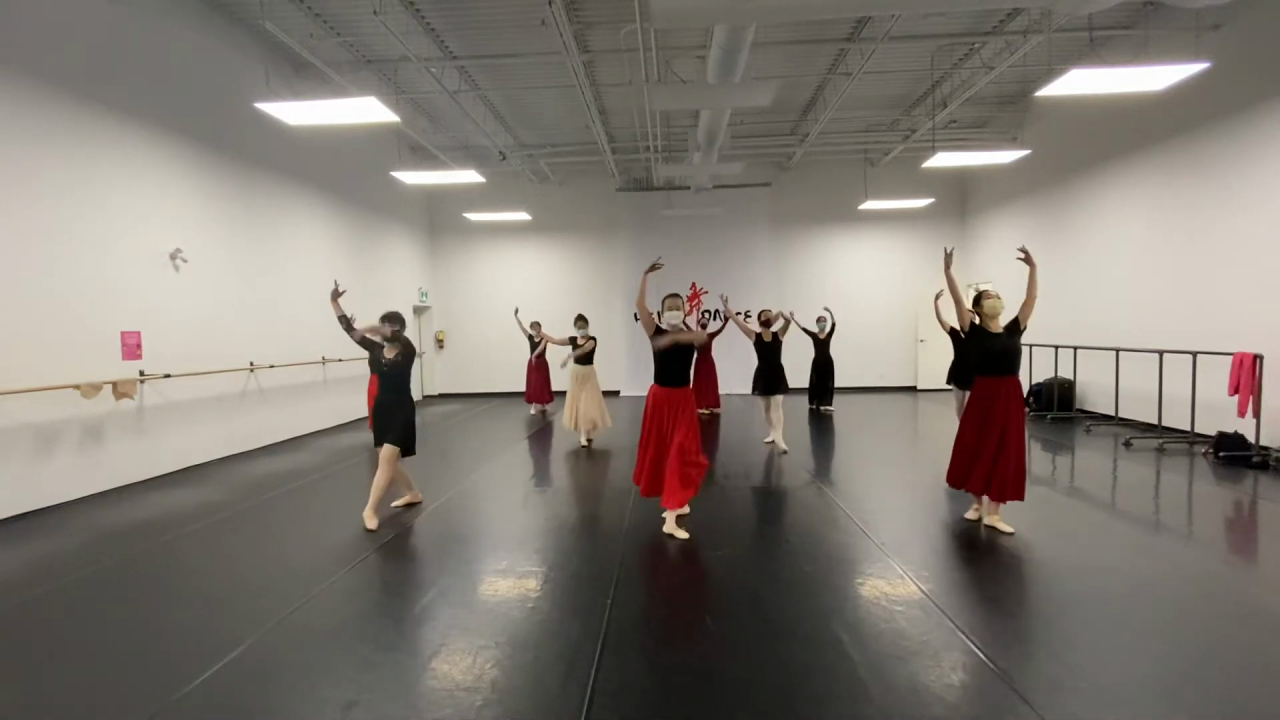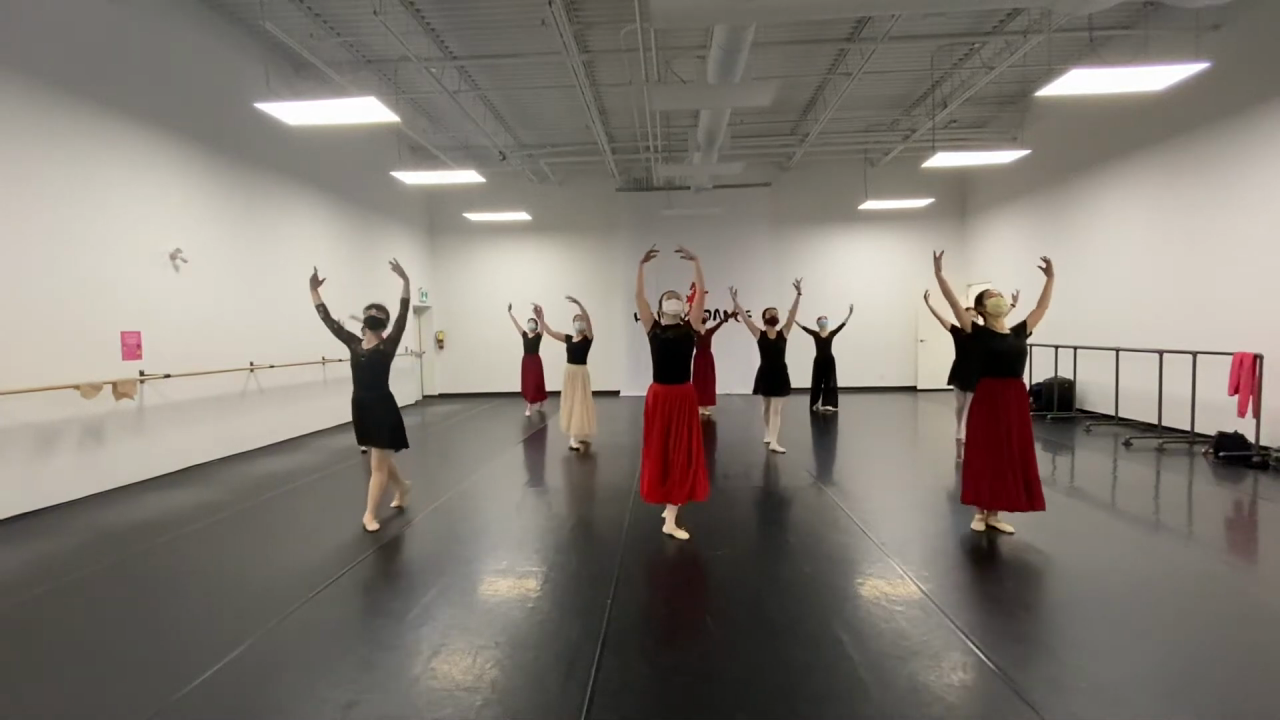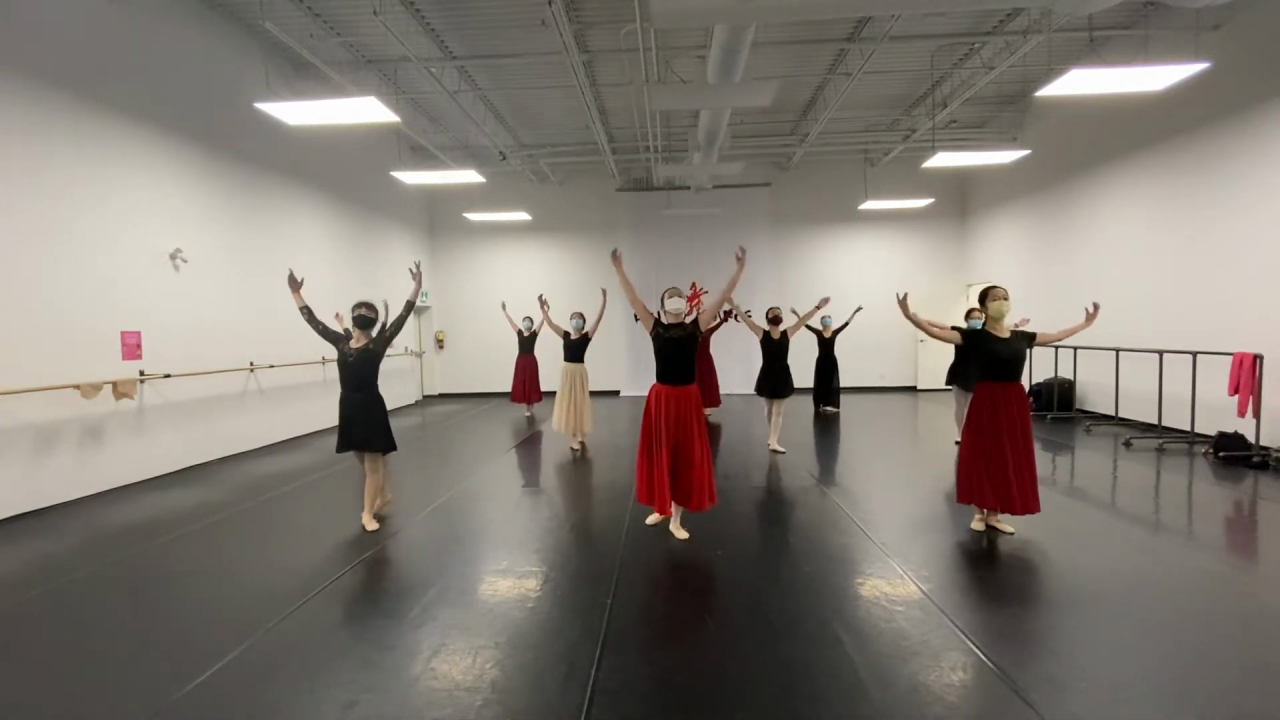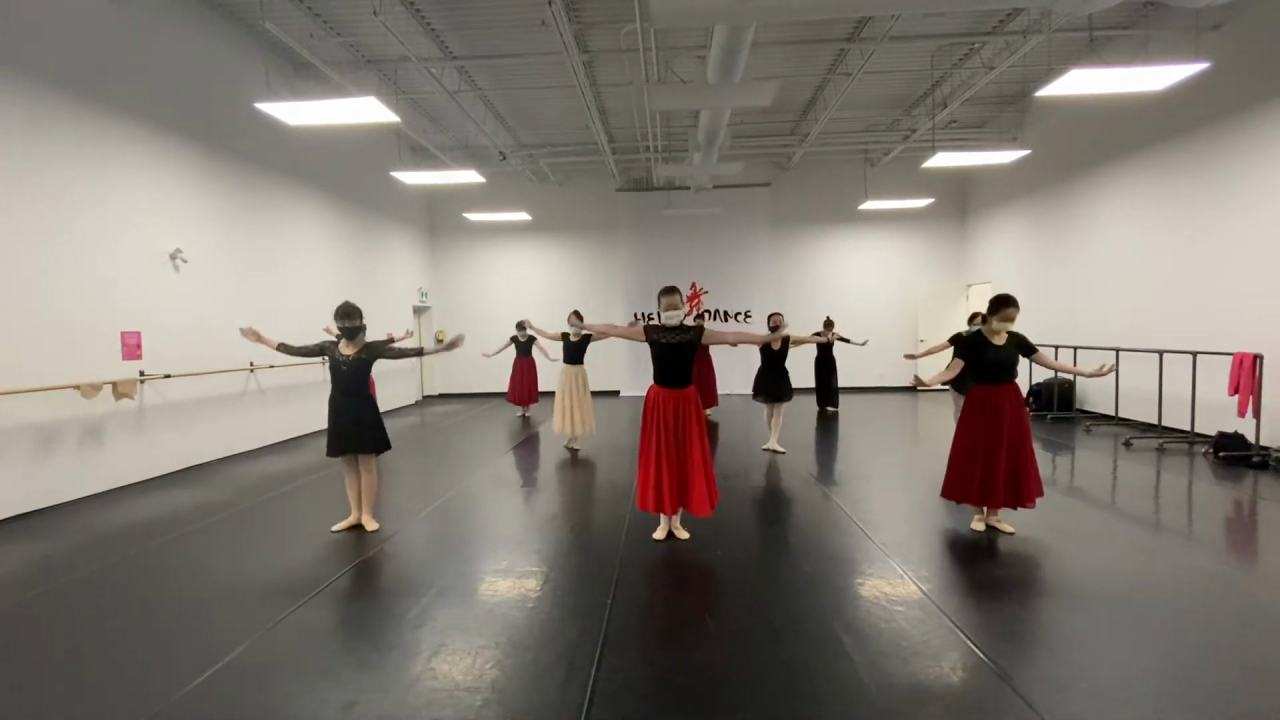
dt=0.5s
person 1, frame 1
left shoulder: (690, 336)
right shoulder: (656, 333)
left elbow: (702, 336)
right elbow: (639, 306)
left wrist: (673, 336)
right wrist: (646, 275)
left hip: (681, 398)
right hip: (658, 397)
left knee: (680, 454)
right knee: (659, 453)
left ankle: (670, 520)
right ankle: (680, 504)
person 1, frame 2
left shoulder: (691, 328)
right shoulder: (653, 328)
left elbow: (701, 294)
right elbow: (639, 297)
left wrist: (695, 262)
right wrist: (642, 266)
left hip: (684, 396)
right hip: (658, 396)
left knee: (682, 454)
right knee: (660, 453)
left ankle: (670, 520)
right ankle: (668, 505)
person 1, frame 3
left shoulder: (695, 328)
right shoulder: (655, 327)
left elbow: (721, 298)
right elbow: (632, 298)
left wrist: (738, 269)
right wrist: (619, 269)
left hip: (688, 397)
right hip: (661, 397)
left knee: (687, 457)
right knee: (660, 454)
left ankle: (676, 519)
right ankle: (661, 507)
person 1, frame 4
left shoulder: (695, 333)
right shoulder: (651, 332)
left elbow: (733, 338)
right elbow: (615, 330)
left wrist: (770, 338)
right wrist: (583, 326)
left hip: (686, 400)
right hip: (659, 401)
left knee: (686, 459)
right knee: (660, 460)
left ankle: (677, 520)
right ankle: (663, 520)
person 2, frame 1
left shoulder: (1014, 330)
right shoulder: (973, 333)
left elbow: (1031, 298)
right elbow: (958, 301)
left wrist: (1032, 267)
right wrist: (948, 271)
left hip: (1011, 396)
right hip: (983, 395)
left knee: (1006, 454)
right knee: (977, 450)
left ankle: (993, 513)
right ankle: (977, 503)
person 2, frame 2
left shoulder: (1019, 332)
right shoulder: (977, 333)
left elbow: (1042, 307)
right elbow: (953, 303)
left wrist: (1050, 278)
right wrist: (938, 273)
left hip: (1016, 400)
right hip: (988, 399)
left knee: (1011, 458)
right knee: (984, 457)
left ankle: (994, 514)
right ankle: (980, 514)
person 2, frame 3
left shoulder: (1021, 337)
right shoulder: (975, 336)
left elbow: (1057, 335)
right elbow: (938, 333)
left wrist: (1086, 323)
right wrist: (910, 315)
left hip: (1015, 402)
right hip: (987, 402)
left knee: (1010, 460)
right knee: (983, 458)
left ankle: (994, 514)
right ankle: (980, 513)
person 2, frame 4
left shoulder: (1018, 340)
right shoulder: (972, 341)
left elbow: (1049, 362)
right elbow: (953, 369)
left wrist: (1089, 373)
right wrist: (929, 382)
left hip: (1011, 401)
right hip: (981, 403)
left knee: (1008, 457)
right knee: (978, 457)
left ankle: (994, 514)
right ankle: (978, 513)
person 3, frame 1
left shoulder: (407, 351)
right shoulder: (377, 349)
left elbow: (401, 339)
right elbow: (349, 329)
left wrist: (372, 329)
right wrist: (334, 302)
left hip: (401, 409)
right hip: (382, 408)
left knee: (386, 460)
right knee: (390, 458)
left ankle: (370, 510)
right ankle: (413, 493)
person 3, frame 2
left shoulder: (388, 345)
right shoulder: (354, 343)
left elbow: (403, 315)
right elbow: (327, 319)
left wrist: (405, 282)
right wrist: (314, 291)
left hip: (382, 406)
right hip: (360, 405)
left knee: (378, 463)
right knee: (381, 458)
left ankle: (369, 514)
right ankle: (401, 487)
person 3, frame 3
left shoulder: (378, 344)
right shoulder: (341, 342)
left elbow: (403, 316)
right elbow: (312, 320)
left wrist: (417, 286)
right wrist: (296, 293)
left hip: (370, 406)
right hip: (348, 406)
left knee: (372, 463)
right knee: (362, 460)
left ankle: (368, 513)
right ankle: (381, 496)
person 3, frame 4
left shoulder: (371, 349)
right shoulder: (329, 347)
left elbow: (404, 353)
right elbow: (296, 351)
left wrist: (440, 348)
right wrist: (263, 340)
left hip: (363, 410)
right hip: (338, 411)
left knee: (366, 465)
right knee: (348, 465)
left ankle: (368, 515)
right ankle: (355, 514)
